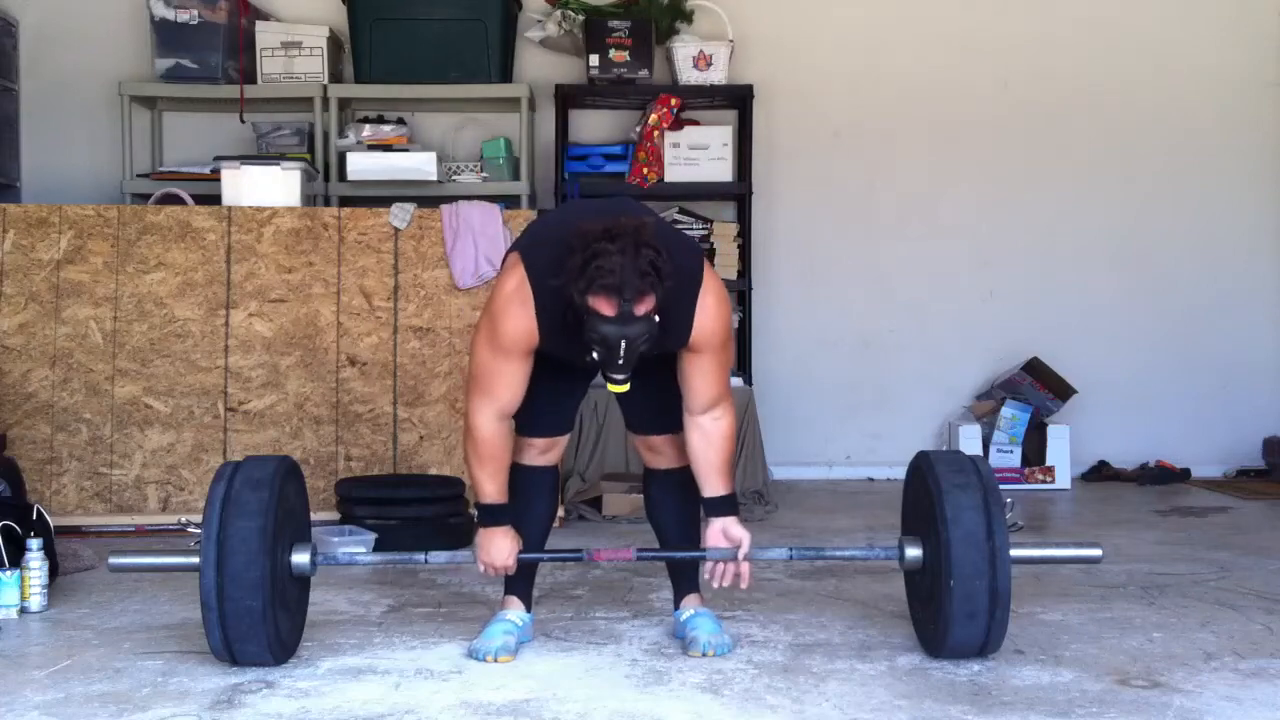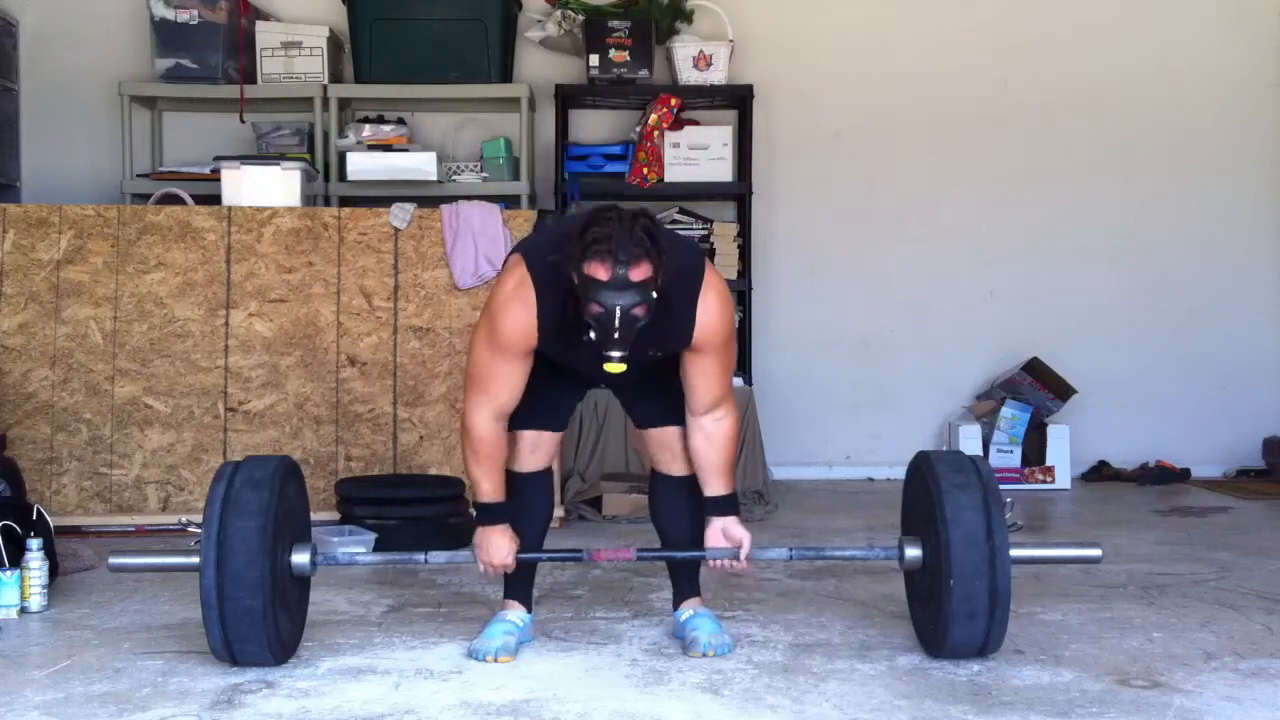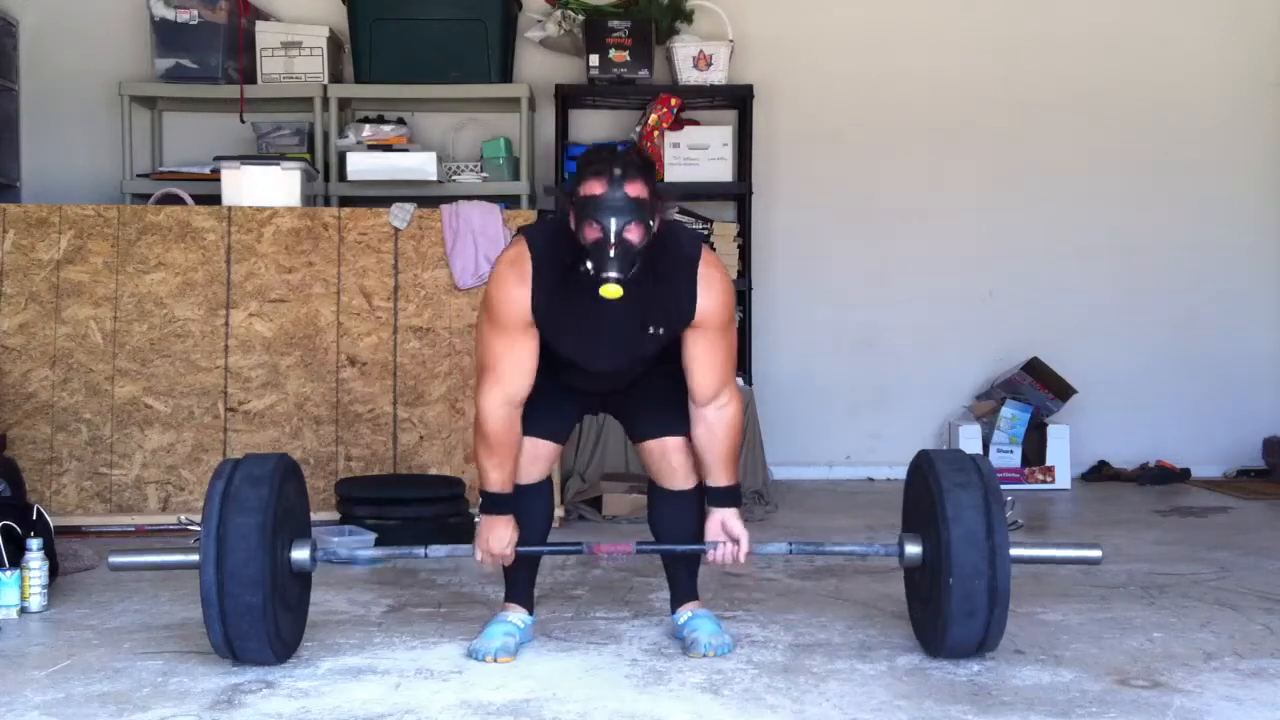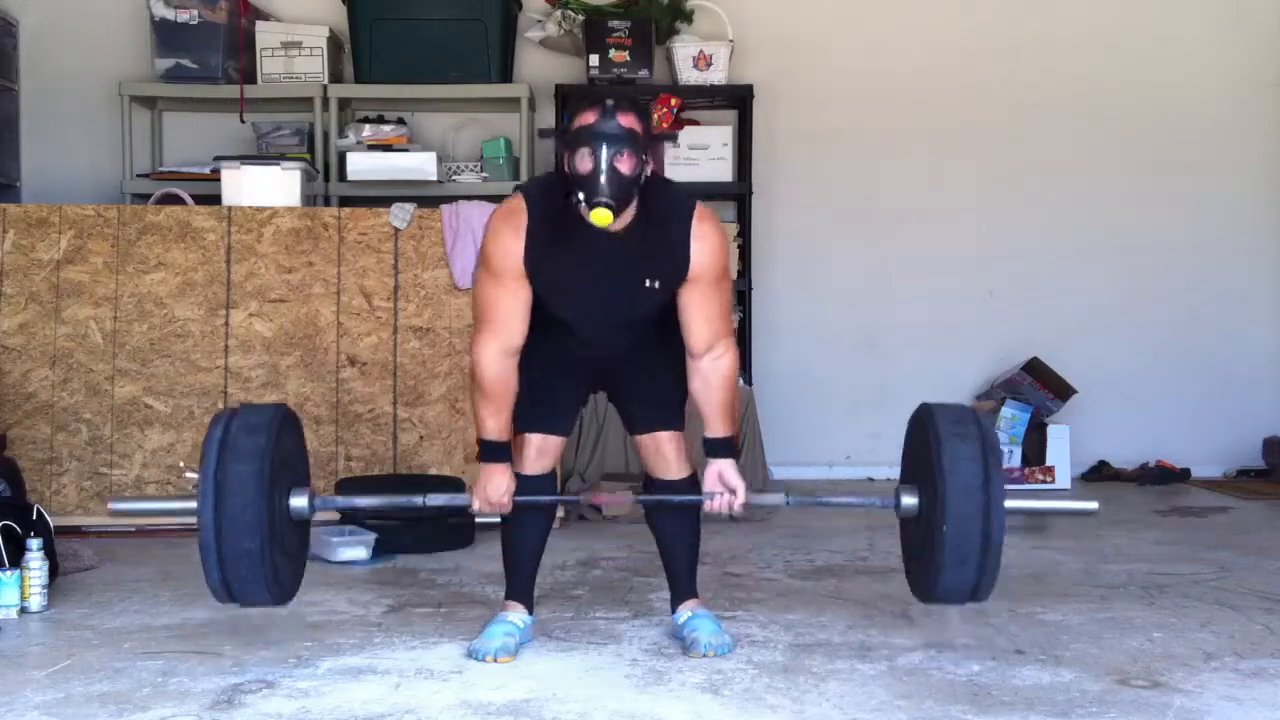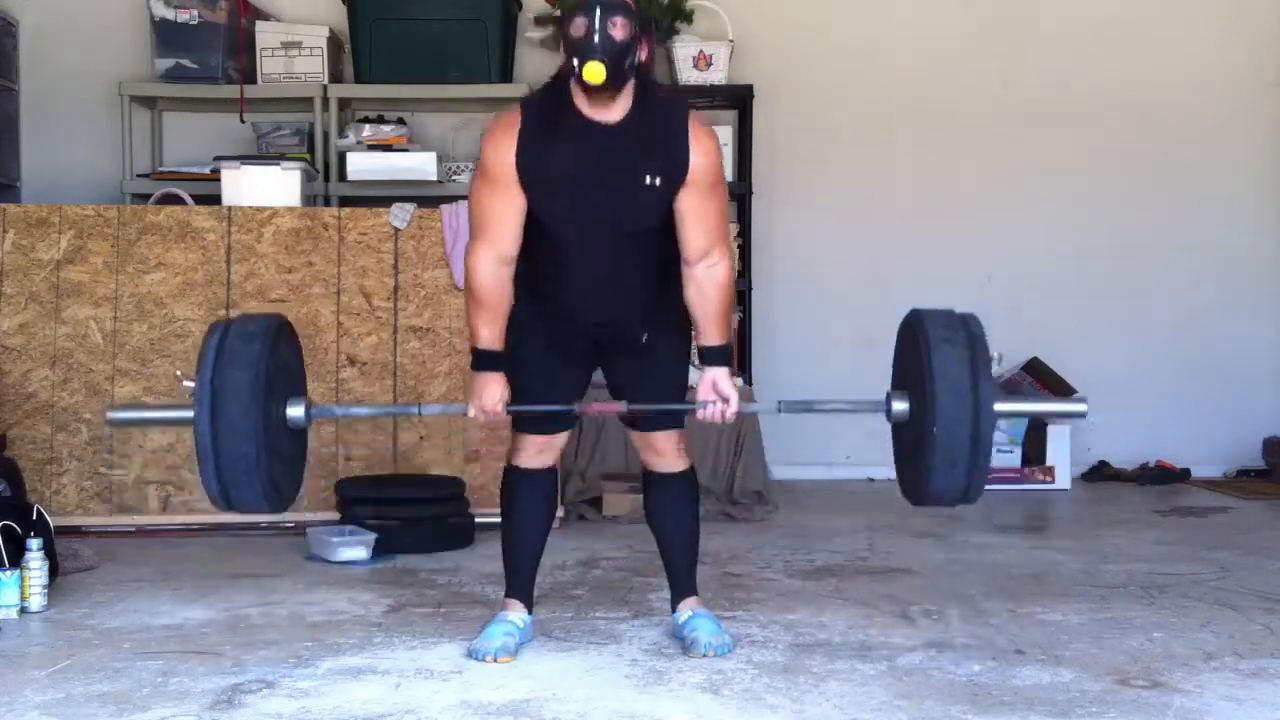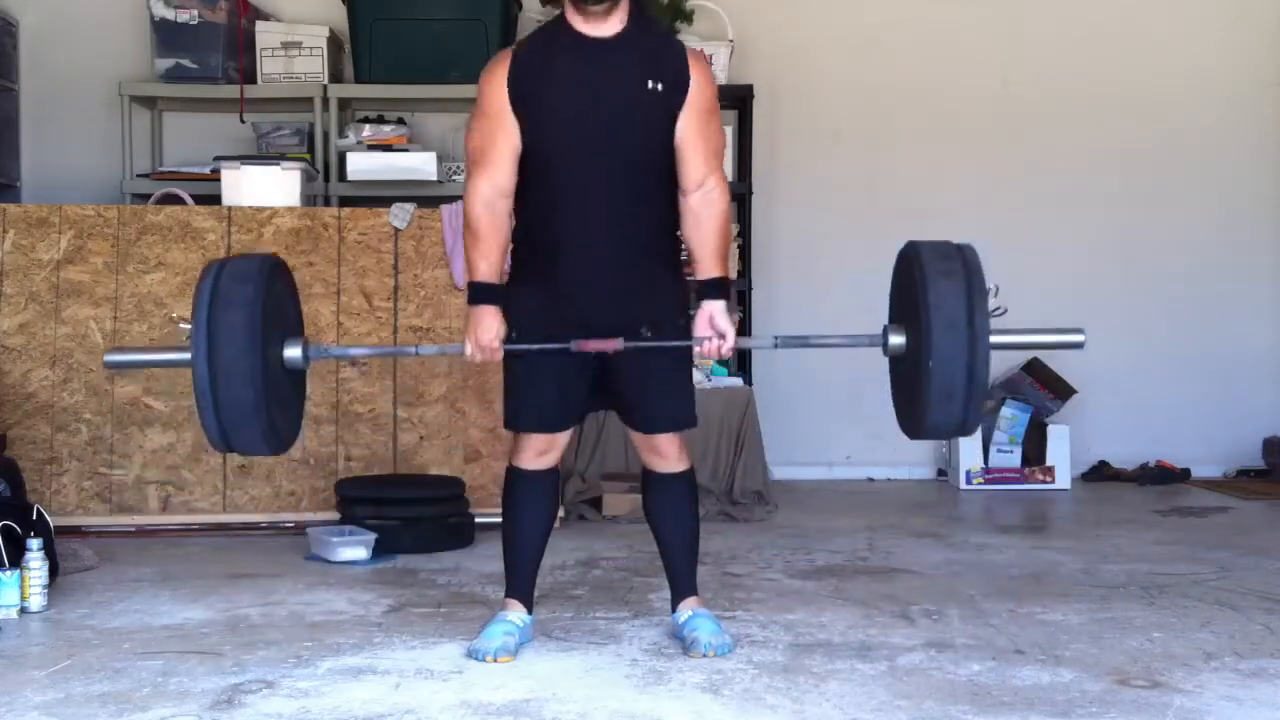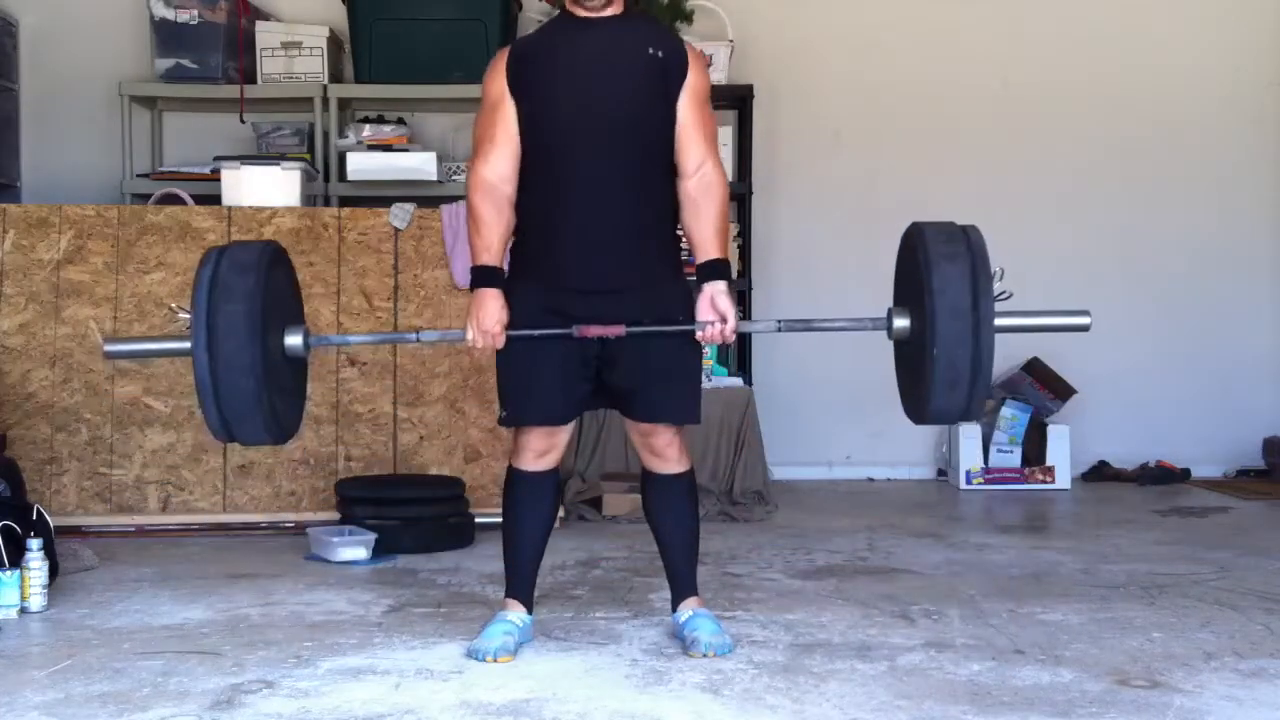
dt=0.2s
person 1, frame 1
left shoulder: (700, 294)
right shoulder: (522, 292)
left elbow: (708, 413)
right elbow: (488, 415)
left wrist: (721, 511)
right wrist: (493, 520)
left knee: (667, 448)
right knee: (536, 445)
left ankle: (689, 602)
right ankle: (515, 606)
person 1, frame 2
left shoulder: (703, 295)
right shoulder: (524, 291)
left elbow: (710, 411)
right elbow: (486, 413)
left wrist: (721, 509)
right wrist: (492, 518)
left knee: (675, 451)
right knee: (528, 450)
left ankle: (689, 605)
right ankle: (516, 609)
person 1, frame 3
left shoulder: (698, 273)
right shoulder: (523, 270)
left elbow: (714, 399)
right elbow: (501, 398)
left wrist: (723, 502)
right wrist: (496, 510)
left hip: (650, 371)
right hip: (554, 371)
left knee: (675, 462)
right knee: (527, 461)
left ankle: (688, 606)
right ankle: (516, 610)
person 1, frame 4
left shoulder: (692, 229)
right shoulder: (519, 224)
left elbow: (710, 351)
right elbow: (497, 350)
left wrist: (722, 454)
right wrist: (493, 458)
left hip: (648, 346)
right hip: (553, 346)
left knee: (669, 456)
right knee: (532, 458)
left ankle: (687, 606)
right ankle: (516, 609)
person 1, frame 5
left shoulder: (685, 136)
right shoulder: (517, 134)
left elbow: (707, 257)
right elbow: (492, 258)
left wrist: (716, 361)
right wrist: (488, 367)
left hip: (648, 315)
right hip: (546, 317)
left knee: (664, 445)
right knee: (533, 447)
left ankle: (688, 604)
right ankle: (516, 607)
person 1, frame 6
left shoulder: (680, 64)
right shoulder: (515, 68)
left elbow: (702, 189)
right elbow: (489, 190)
left wrist: (714, 294)
right wrist: (484, 300)
left hip: (650, 300)
right hip: (543, 302)
left knee: (663, 445)
right knee: (536, 447)
left ankle: (688, 603)
right ankle: (516, 607)
person 1, frame 7
right shoulder: (518, 60)
left elbow: (699, 169)
right elbow: (493, 176)
left wrist: (714, 276)
right wrist: (486, 283)
left hip: (651, 292)
right hip: (543, 295)
left knee: (663, 444)
right knee: (536, 446)
left ankle: (689, 603)
right ankle: (516, 607)
